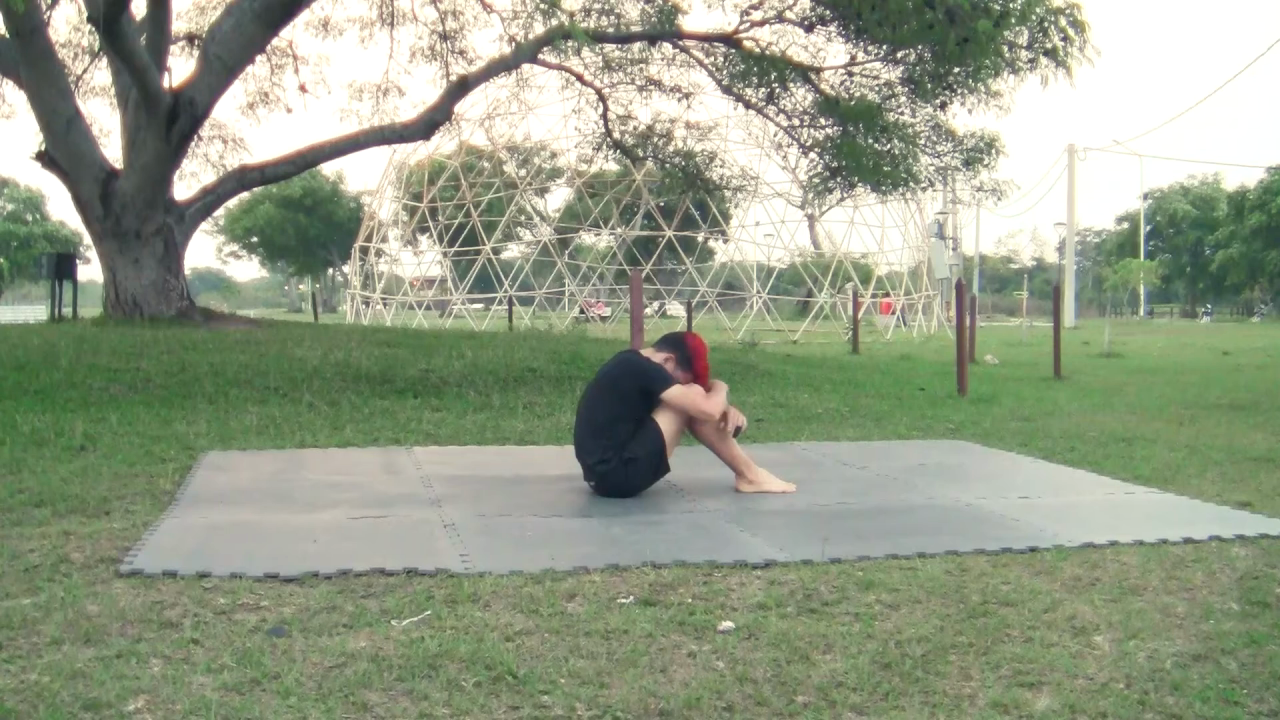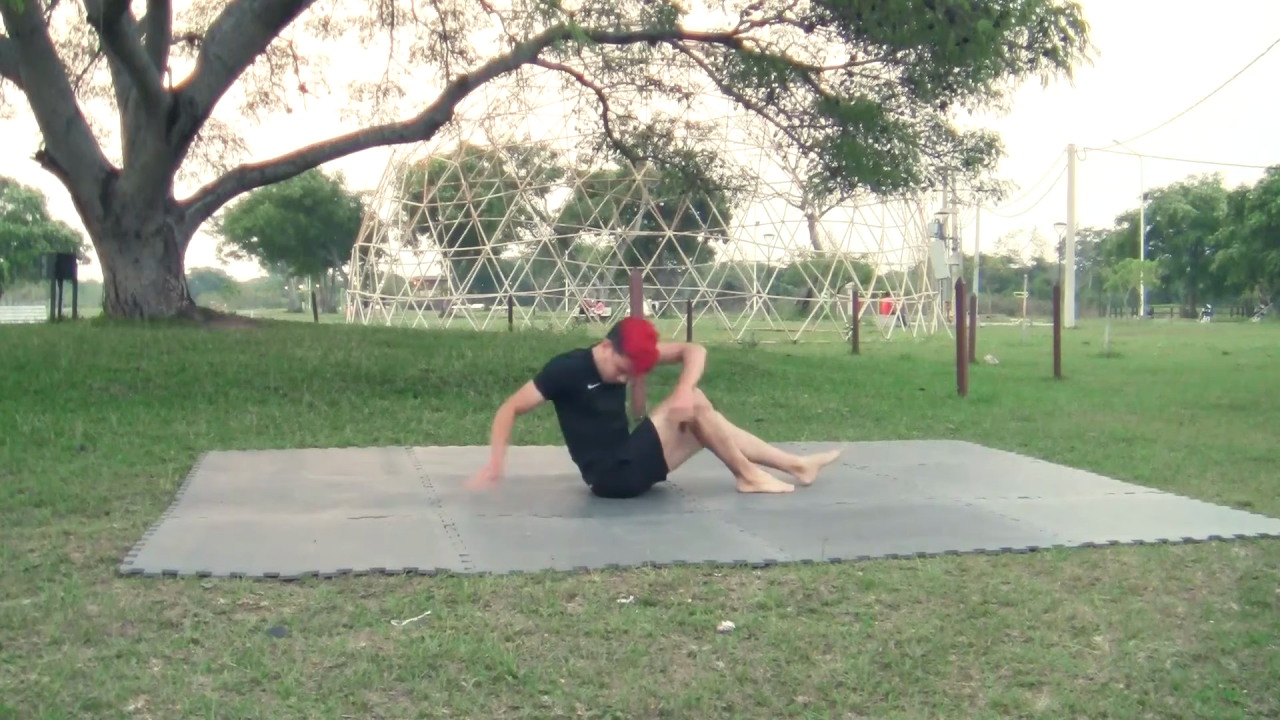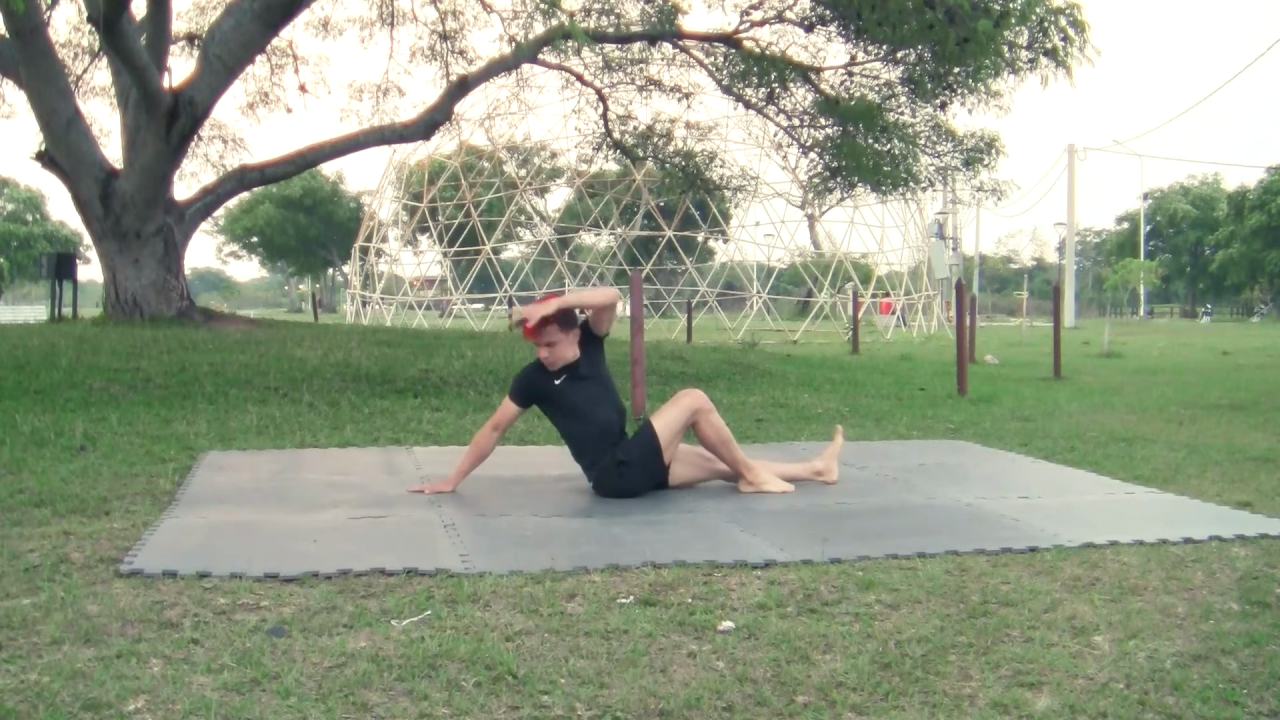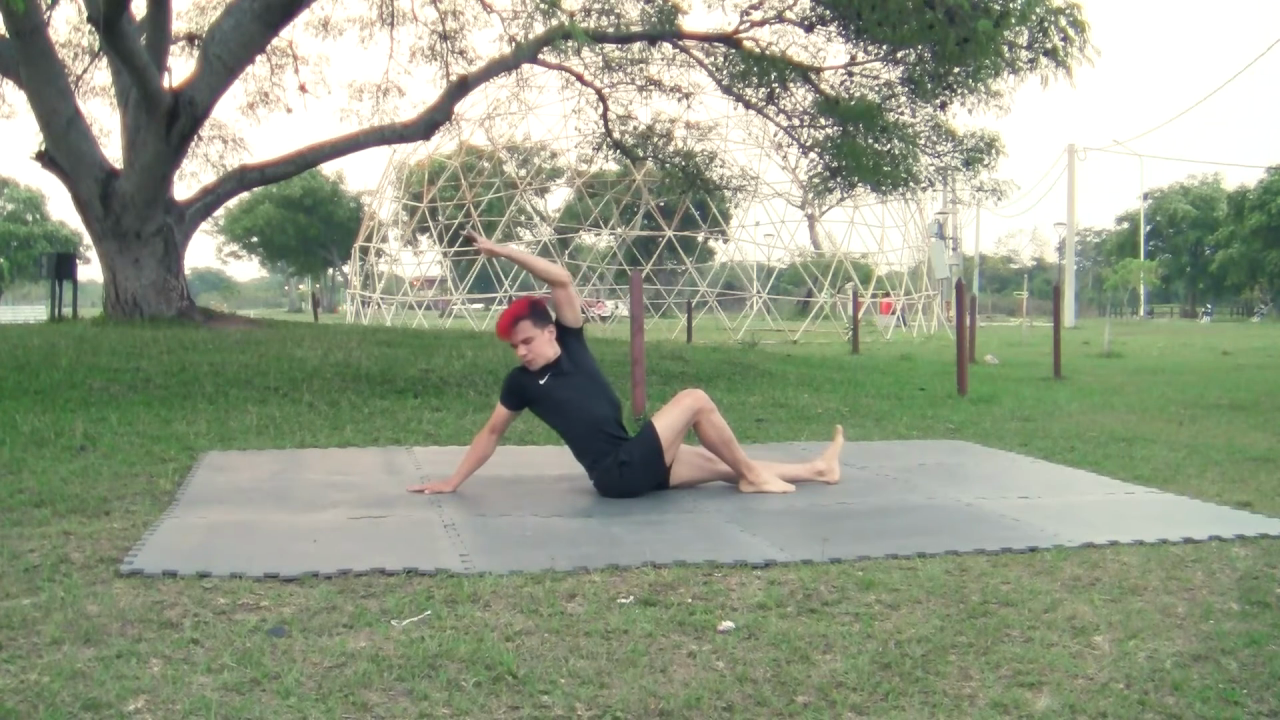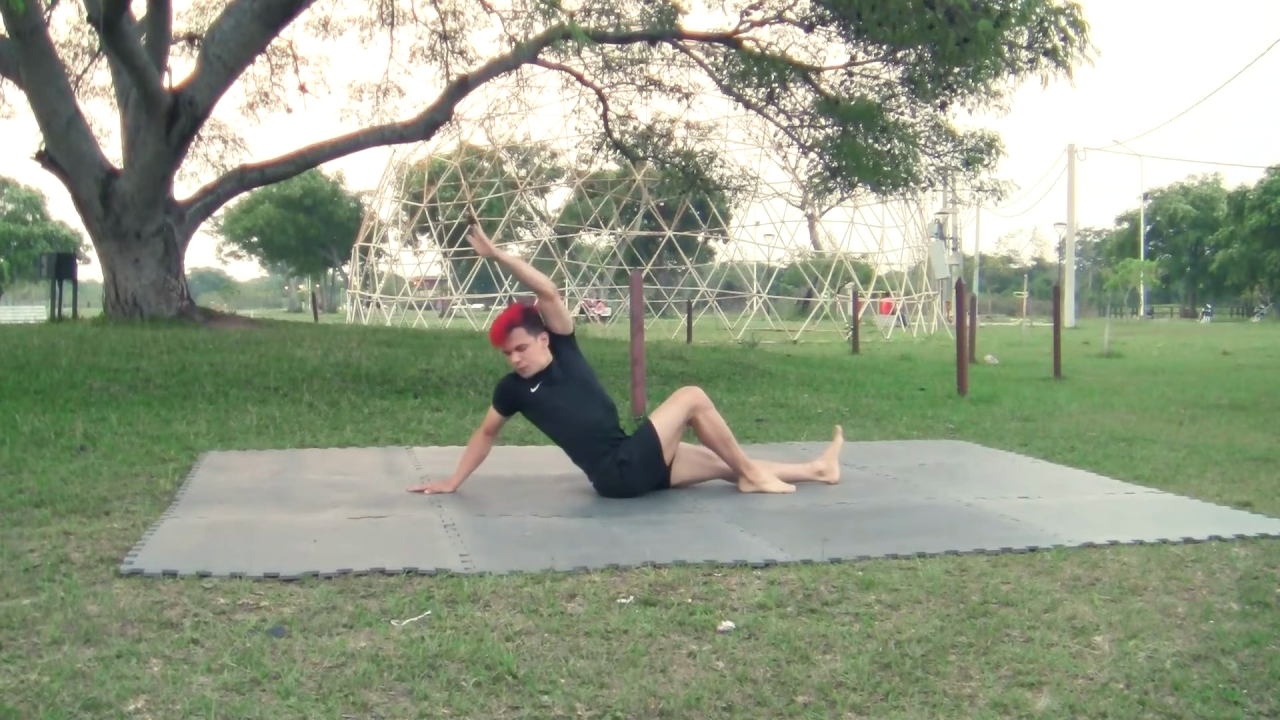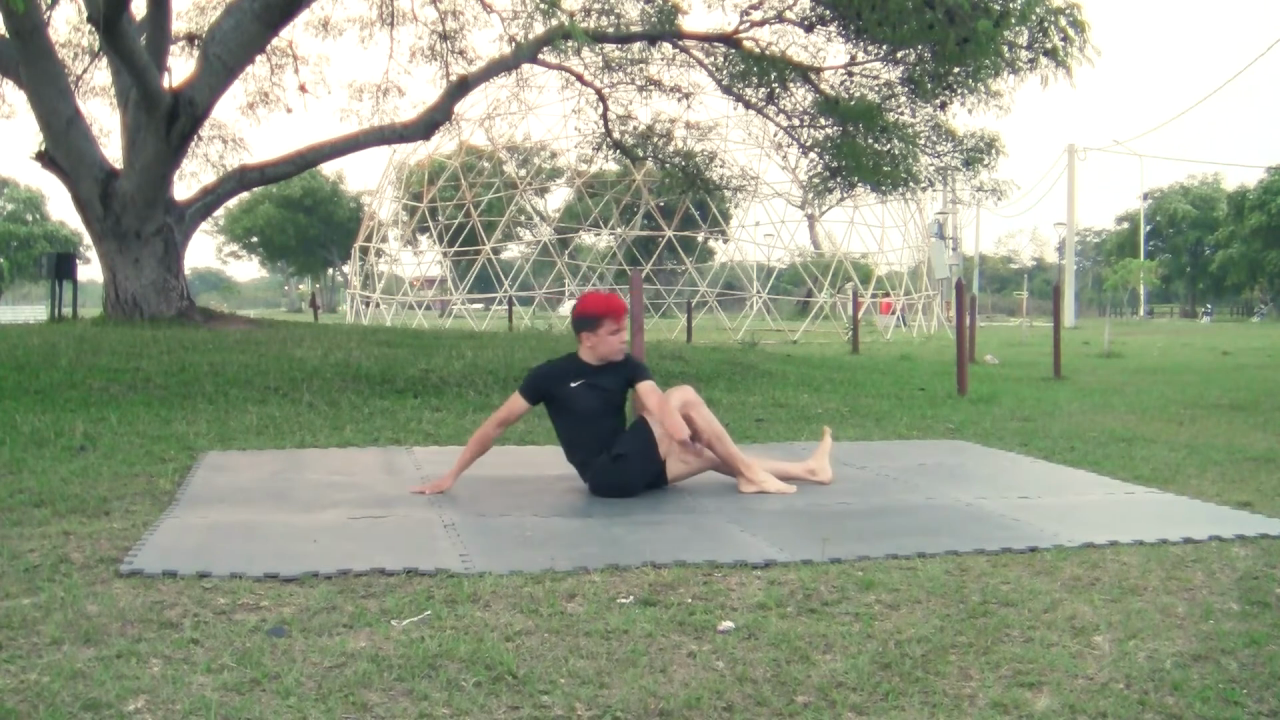
dt=0.5s
person 1, frame 1
left shoulder: (634, 362)
right shoulder: (646, 368)
right elbow: (709, 410)
left wrist: (728, 407)
right wrist: (719, 389)
left hip: (608, 471)
right hip: (617, 475)
left knee: (690, 405)
right knee: (693, 397)
left ankle: (747, 470)
right ankle: (749, 476)
person 1, frame 2
left shoulder: (623, 357)
right shoulder: (566, 369)
left elbow: (693, 350)
right elbow: (509, 409)
left wrist: (685, 389)
right wrist: (495, 460)
left hip: (626, 464)
right hip: (614, 475)
right knee: (697, 407)
left ankle: (797, 466)
right ankle: (748, 477)
person 1, frame 3
left shoulder: (590, 344)
right shoulder: (533, 378)
left elbow: (611, 297)
right elbow: (494, 429)
left wrist: (553, 303)
right wrist: (452, 480)
left hip: (632, 463)
right hip: (615, 475)
left knee: (718, 462)
right knee: (693, 399)
left ankle: (815, 469)
right ankle: (752, 476)
person 1, frame 4
left shoulder: (571, 342)
right shoulder: (521, 382)
left elbow: (562, 280)
right elbow: (491, 433)
left wrist: (501, 250)
right wrist: (453, 481)
left hip: (634, 462)
right hip: (618, 475)
left knee: (720, 464)
right knee: (696, 400)
left ankle: (816, 469)
right ankle: (752, 475)
person 1, frame 5
left shoulder: (563, 348)
right shoulder: (513, 388)
left elbow: (549, 297)
right elbow: (486, 434)
left wrist: (500, 256)
right wrist: (455, 481)
left hip: (633, 463)
right hip: (615, 475)
left knee: (720, 462)
right knee: (693, 397)
left ankle: (817, 470)
right ankle: (753, 475)
person 1, frame 6
left shoulder: (627, 366)
right shoulder: (549, 376)
left elbow: (655, 402)
right elbow: (497, 423)
left wrist: (682, 434)
right wrist: (452, 475)
left hip: (629, 467)
right hip: (608, 476)
left knee: (713, 454)
right knee: (686, 395)
left ankle: (805, 469)
right ankle: (748, 471)
